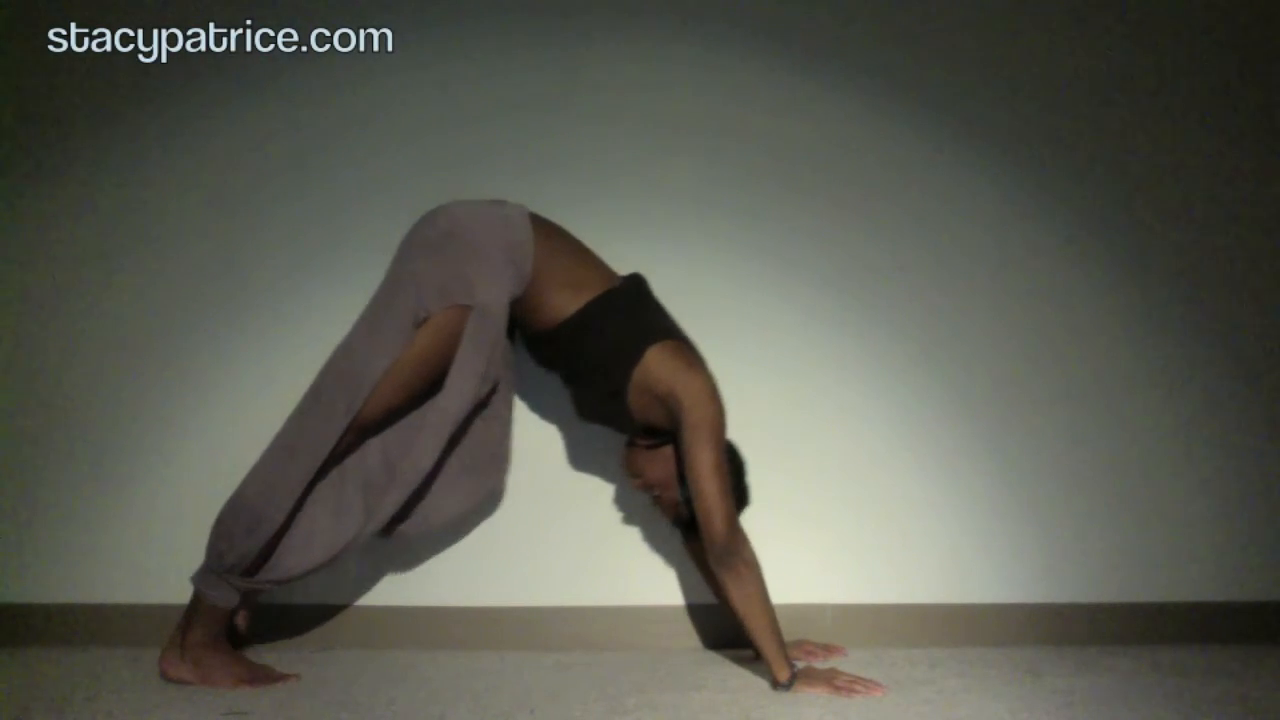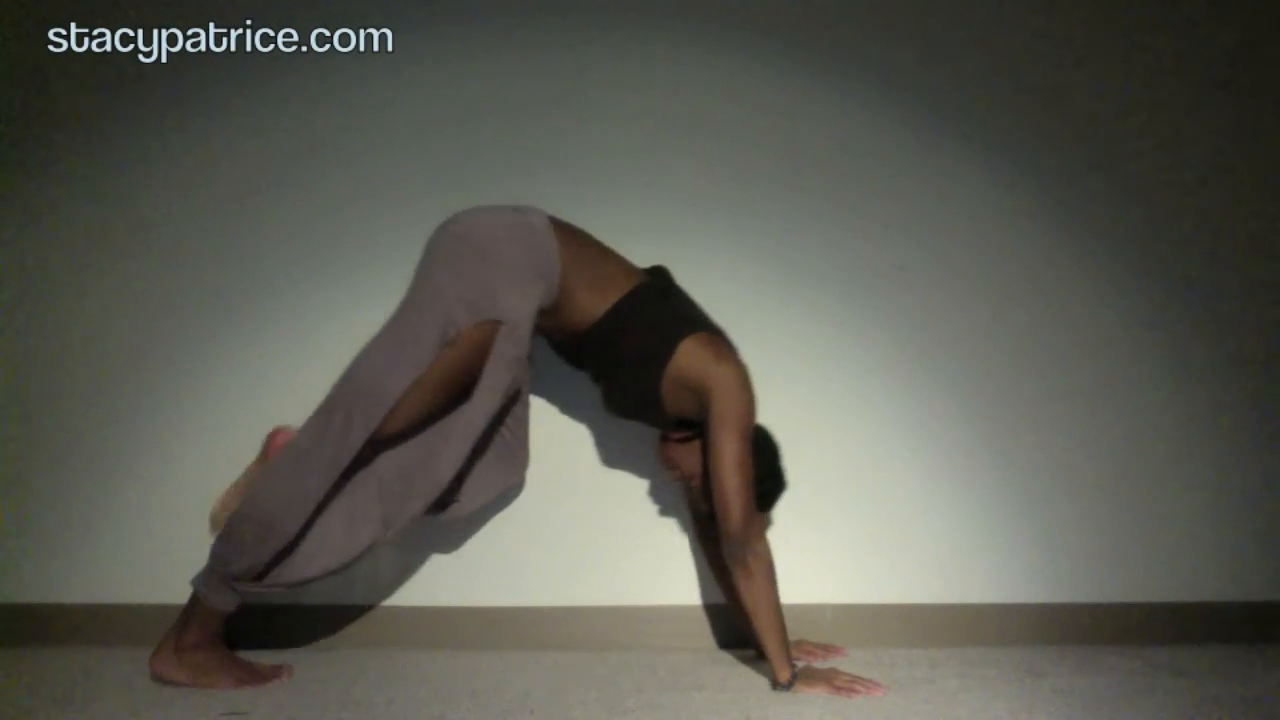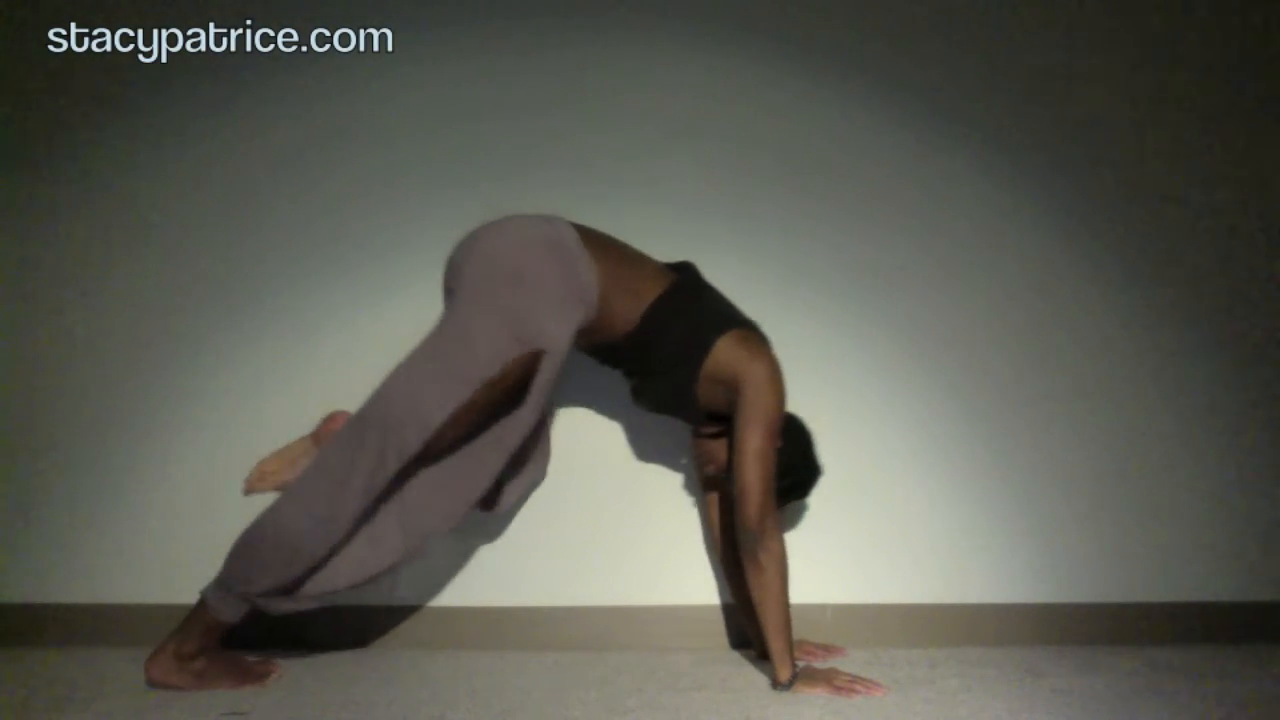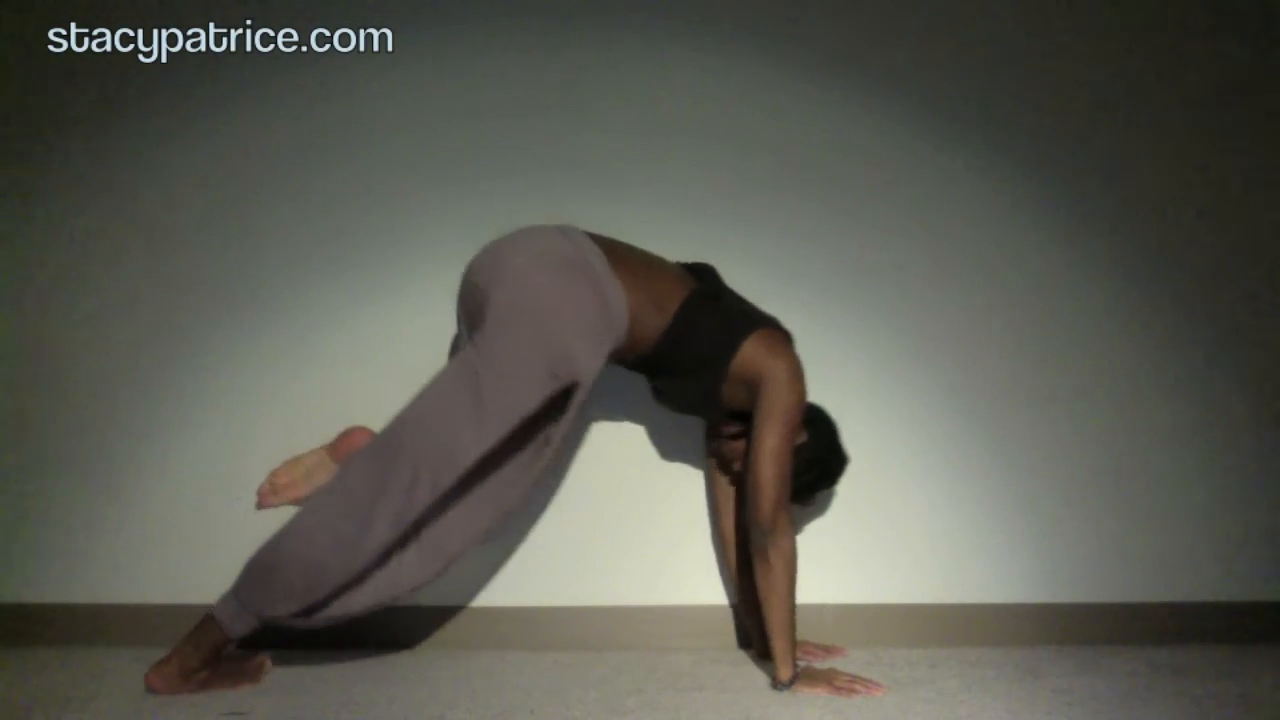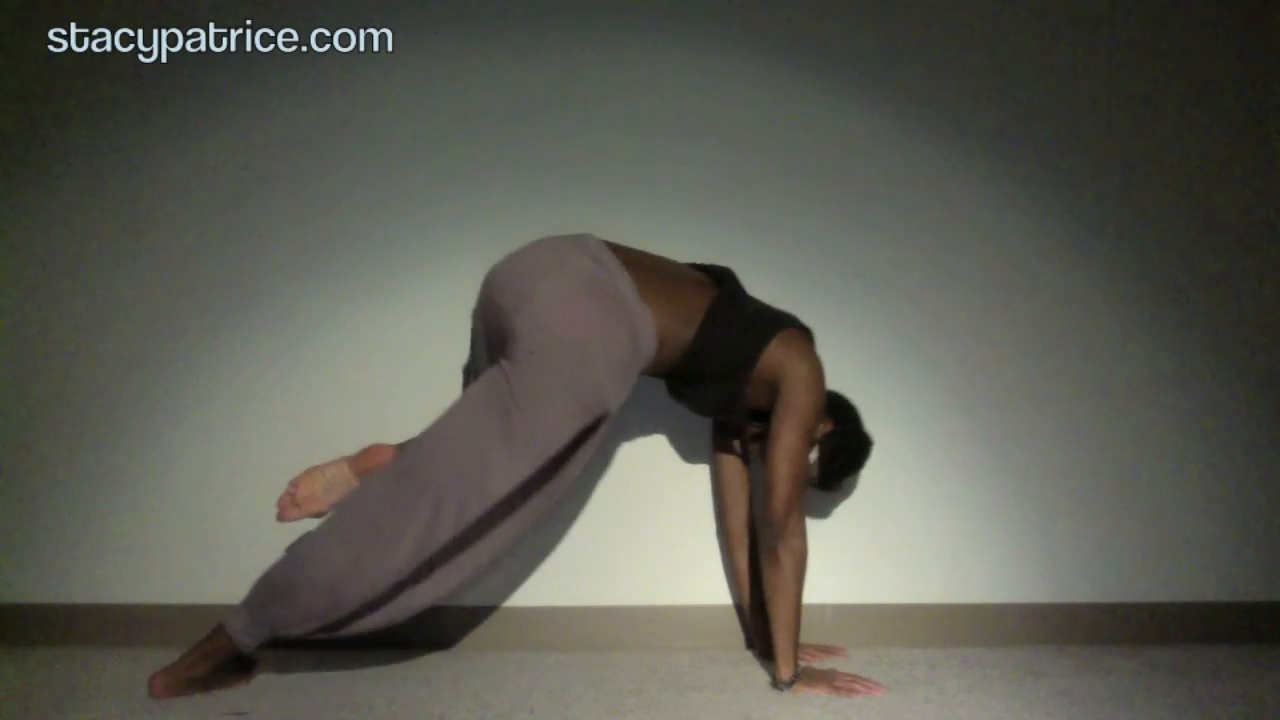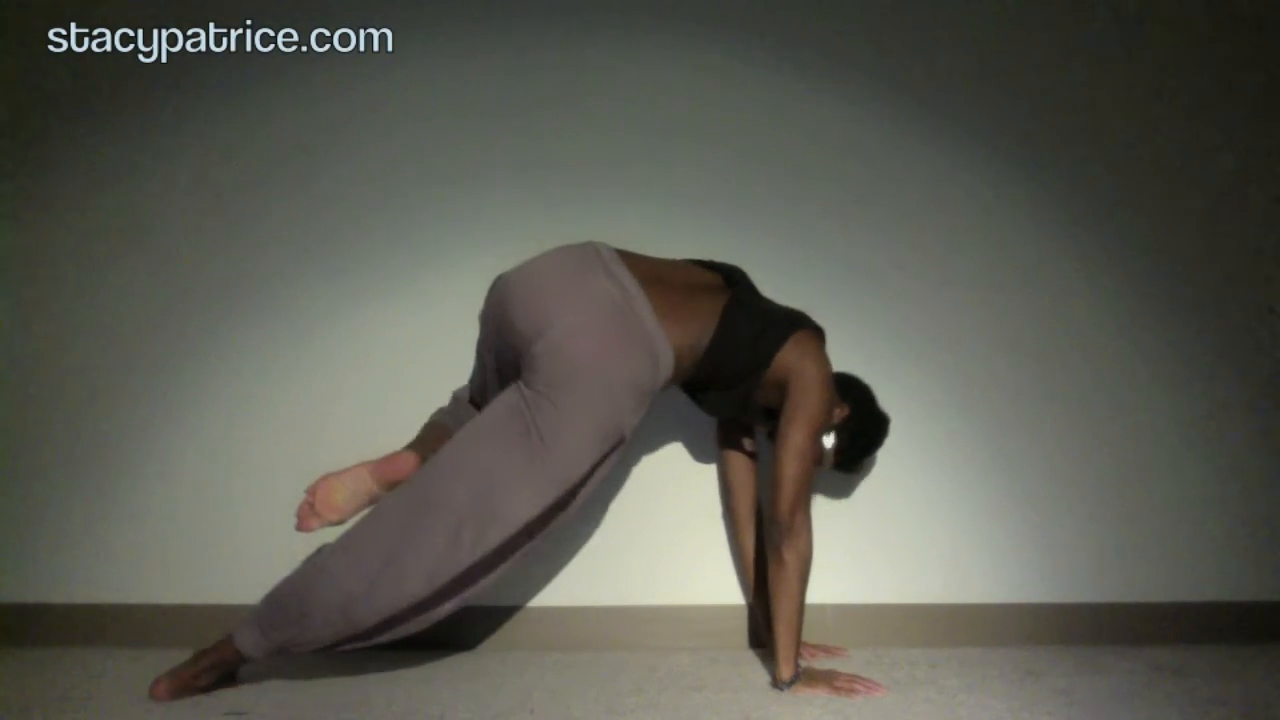
dt=0.4s
person 1, frame 1
left shoulder: (655, 407)
right shoulder: (687, 394)
left elbow: (705, 537)
right elbow: (724, 543)
left wrist: (773, 647)
right wrist: (785, 672)
left hip: (483, 284)
right hip: (474, 256)
left knee: (462, 475)
right knee: (335, 436)
left ankle: (248, 567)
right ankle: (196, 637)
person 1, frame 2
left shoulder: (689, 401)
right shoulder: (720, 384)
left elbow: (718, 530)
right elbow: (739, 537)
left wrist: (772, 643)
right wrist: (787, 672)
left hip: (503, 280)
right hip: (499, 263)
left knee: (482, 469)
right knee: (358, 441)
left ankle: (302, 460)
right ankle: (190, 639)
person 1, frame 3
left shoulder: (718, 389)
right shoulder: (754, 377)
left elbow: (725, 517)
right elbow: (756, 531)
left wrist: (770, 638)
right wrist: (788, 671)
left hip: (523, 267)
right hip: (534, 280)
left knee: (498, 472)
right knee: (381, 462)
left ankle: (345, 439)
right ankle: (189, 646)
person 1, frame 4
left shoulder: (733, 386)
right shoulder: (776, 374)
left elbow: (731, 515)
right elbow: (767, 528)
left wrist: (764, 636)
right wrist: (788, 670)
left hip: (530, 266)
right hip: (559, 304)
left knee: (481, 476)
right knee: (407, 480)
left ankle: (366, 453)
right ankle: (193, 657)
person 1, frame 5
left shoulder: (746, 375)
right shoulder: (797, 372)
left elbow: (737, 512)
right elbow: (779, 526)
left wrist: (766, 632)
right wrist: (789, 668)
left hip: (543, 271)
right hip: (581, 329)
left knee: (487, 444)
right knee: (436, 500)
left ankle: (390, 464)
right ankle: (217, 652)
person 1, frame 6
left shoulder: (755, 356)
right shoulder: (808, 369)
left elbow: (743, 507)
right elbow: (785, 526)
left wrist: (772, 625)
right wrist: (788, 668)
left hip: (555, 279)
right hip: (598, 354)
left knee: (490, 417)
right knee: (447, 521)
left ankle: (414, 460)
right ankle: (231, 652)
